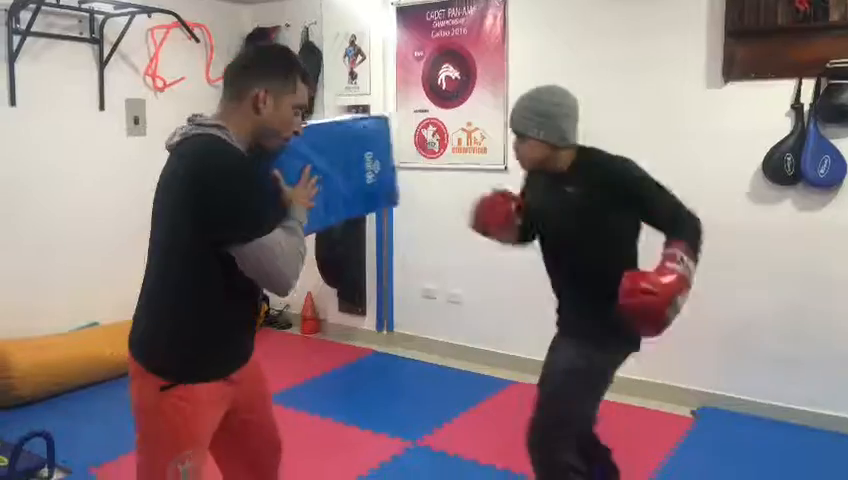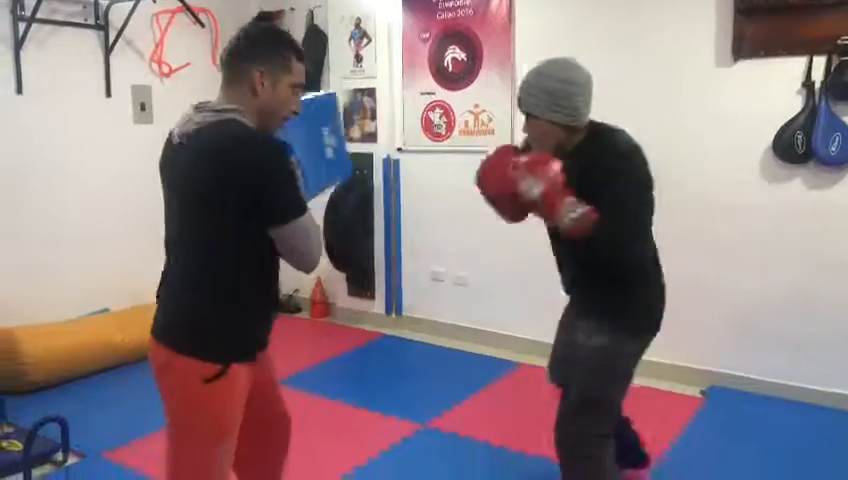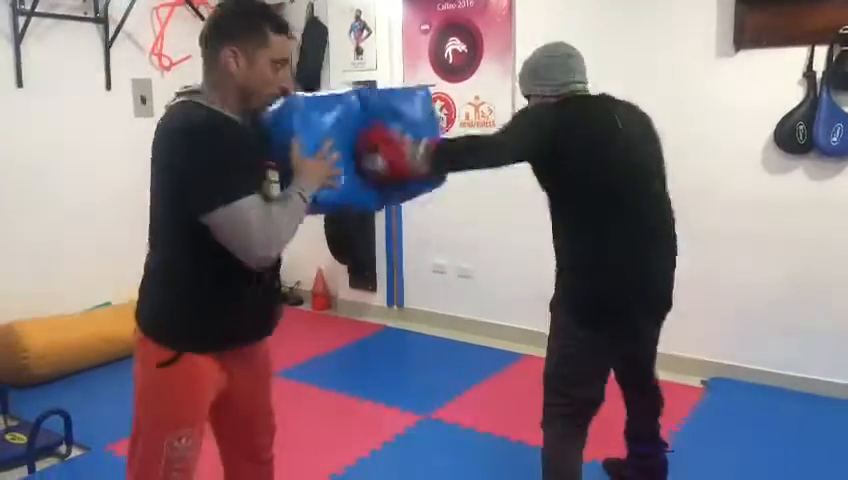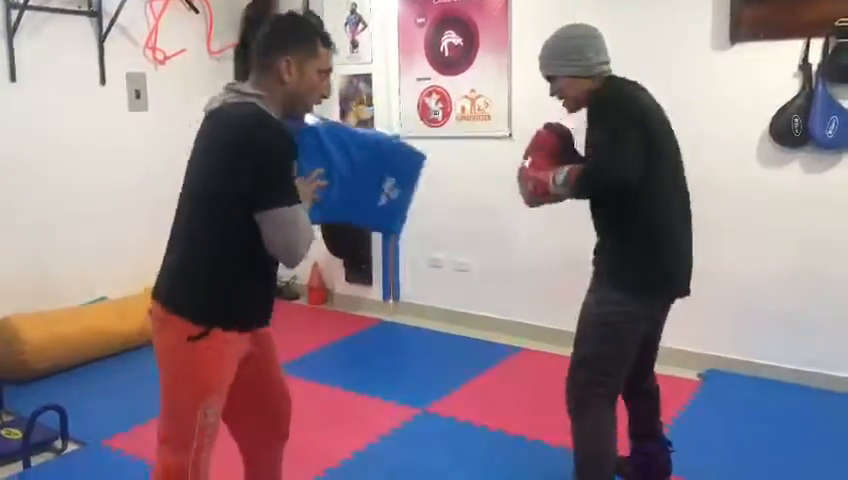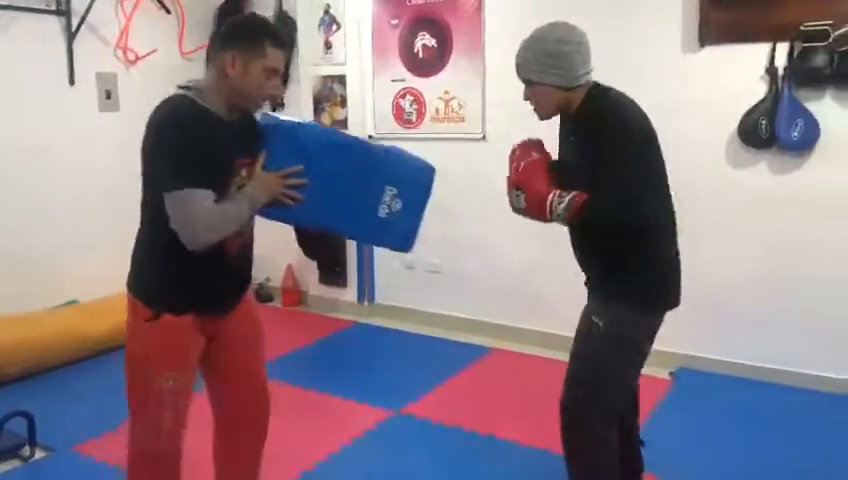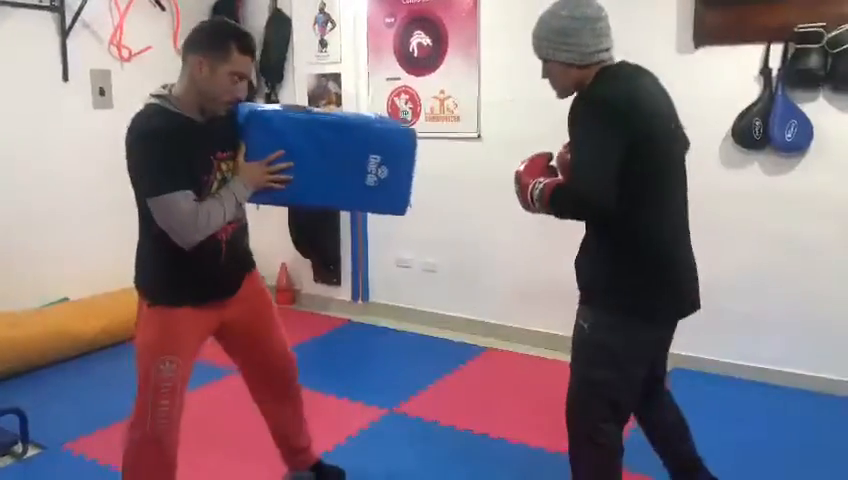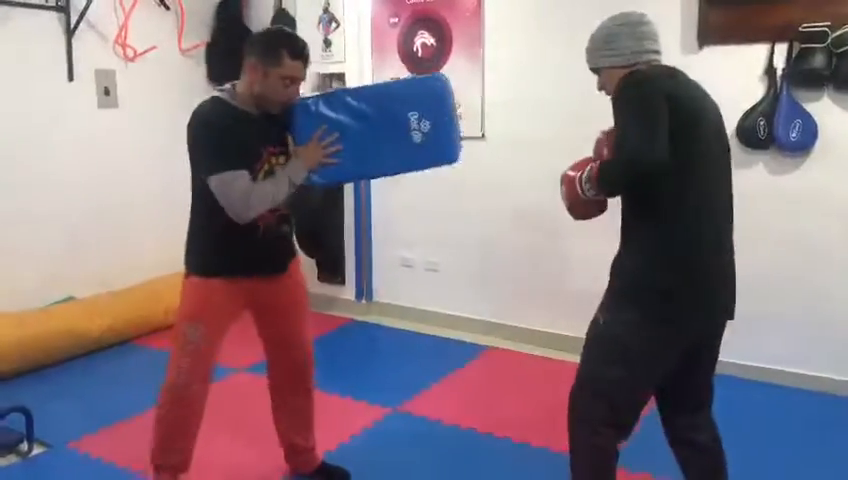
dt=0.4s
person 1, frame 1
left shoulder: (232, 157)
right shoulder: (219, 164)
right elbow: (279, 273)
left wrist: (281, 209)
right wrist: (296, 211)
left hip: (230, 354)
right hip: (177, 368)
person 1, frame 2
left shoulder: (184, 139)
right shoulder: (258, 152)
right elbow: (306, 254)
right wrist: (287, 195)
left hip: (235, 340)
right hip: (201, 352)
left knee: (269, 437)
person 1, frame 3
left shoulder: (234, 129)
right shoulder: (195, 133)
right elbow: (260, 244)
left wrist: (292, 186)
right wrist: (303, 186)
left hip: (242, 334)
right hip: (182, 342)
person 1, frame 4
left shoulder: (237, 120)
right shoulder: (259, 133)
right elbow: (291, 247)
left wrist: (293, 193)
right wrist: (300, 196)
left hip: (240, 313)
right hip: (196, 320)
left knee: (269, 418)
person 1, frame 5
left shoulder: (246, 123)
right shoulder: (176, 123)
right elbow: (198, 228)
left wrist: (274, 185)
right wrist: (257, 193)
left hip: (231, 296)
right hip: (168, 305)
left knee: (248, 407)
right knee: (159, 432)
person 1, frame 6
left shoulder: (227, 117)
right shoulder: (152, 131)
right elbow: (187, 228)
right wrist: (243, 184)
left hip: (237, 282)
right hip: (173, 297)
left knee: (278, 373)
right knee: (157, 418)
person 1, frame 7
left shoulder: (285, 115)
right shoulder: (211, 120)
right elbow: (241, 203)
right wrist: (298, 166)
left hip: (279, 264)
right hip: (215, 270)
left knee: (294, 365)
right knee: (186, 380)
person 2, frame 1
left shoulder: (611, 174)
right shoulder: (540, 175)
left elbow: (685, 225)
right elbow: (524, 231)
left wrist: (672, 276)
right wrist: (503, 221)
left hip: (607, 321)
right hip: (579, 318)
left knee: (550, 440)
right knee: (567, 403)
person 2, frame 2
left shoulder: (615, 153)
right shoulder: (535, 150)
left elbow: (622, 248)
right elbow: (517, 211)
left wrist: (554, 202)
right wrist: (511, 190)
left hip: (625, 305)
right hip: (587, 297)
left knee: (576, 429)
right knee: (570, 377)
person 2, frame 3
left shoulder: (556, 119)
right shoulder: (633, 118)
left elbow: (493, 150)
left wrist: (416, 155)
left hip: (595, 286)
right hip: (653, 279)
left knee: (566, 410)
right knee: (637, 378)
person 2, frame 4
left shoulder: (617, 104)
right shoulder: (615, 104)
left elbow: (621, 177)
left wrist: (553, 180)
right wrist: (561, 162)
left hip: (636, 268)
right hip: (650, 263)
left knee: (589, 386)
right knee: (633, 368)
person 2, frame 5
left shoulder: (610, 121)
right shoulder: (586, 111)
left elbow: (627, 213)
left wrist: (550, 200)
right wrist: (545, 177)
left hip: (633, 284)
right hip: (631, 277)
left knee: (584, 406)
right knee: (614, 385)
person 2, frame 6
left shoulder: (598, 101)
right shoulder: (640, 84)
left elbow: (590, 198)
left wrist: (538, 189)
left hip: (626, 284)
right hip: (667, 277)
left knee: (593, 412)
right knee: (648, 391)
person 2, frame 7
left shoulder: (642, 88)
right shoulder: (693, 94)
left elbow: (641, 160)
left wrist: (591, 179)
left hip: (656, 282)
right hip: (709, 283)
left knee: (596, 410)
right knee: (689, 412)
